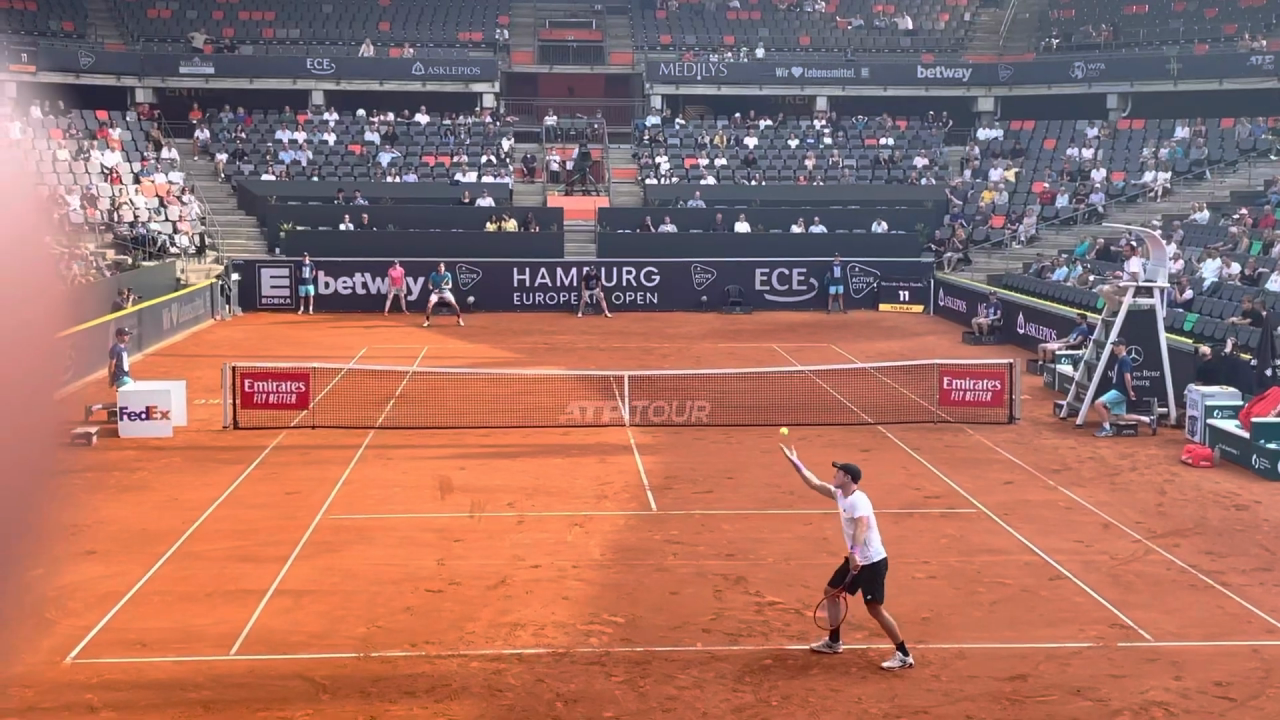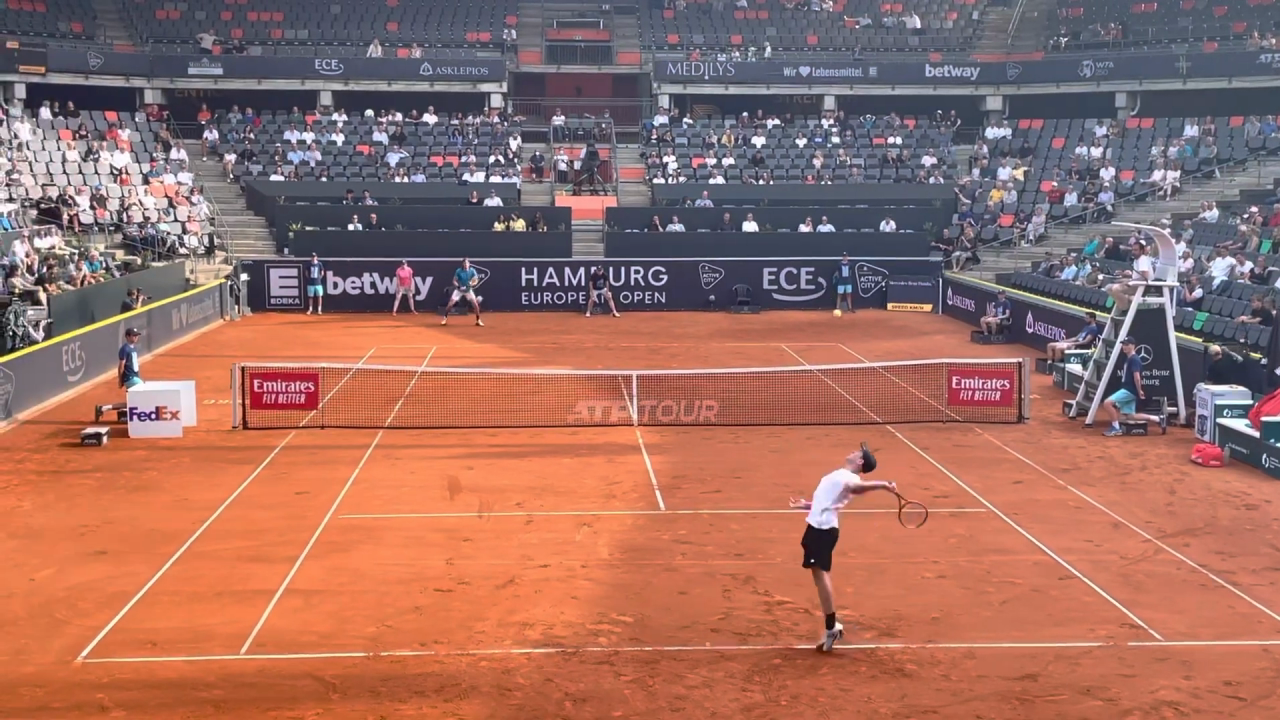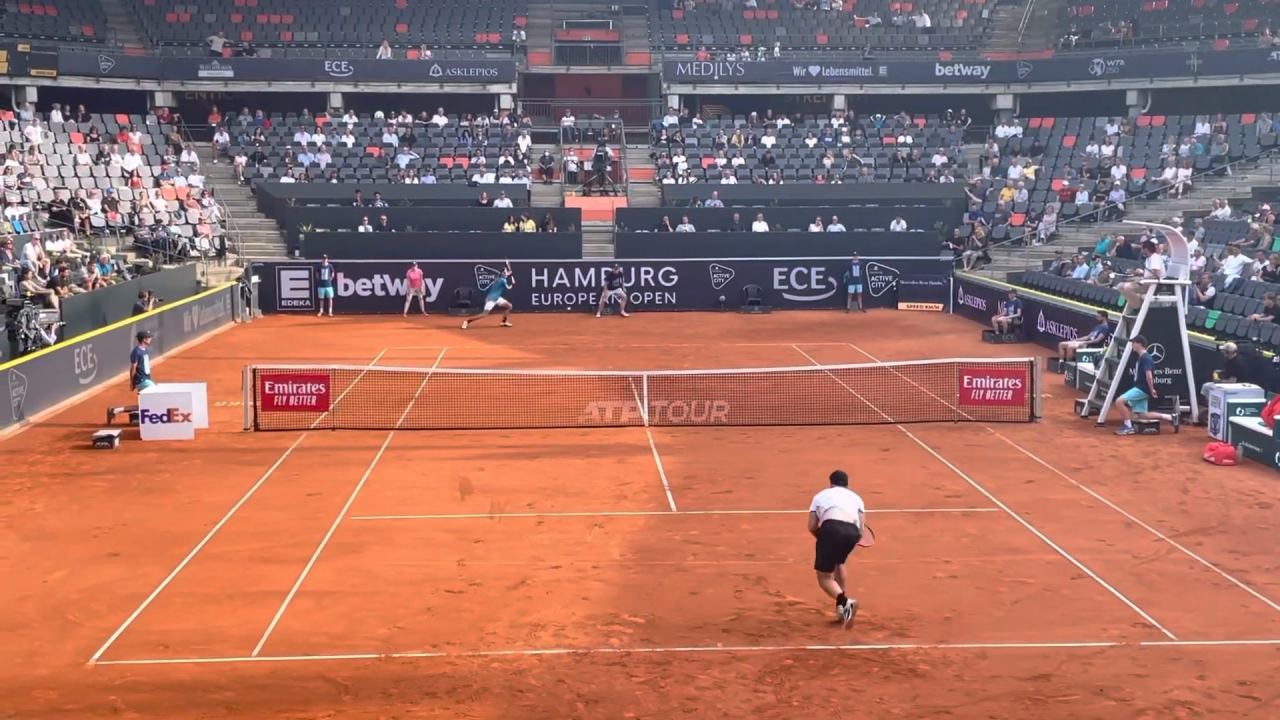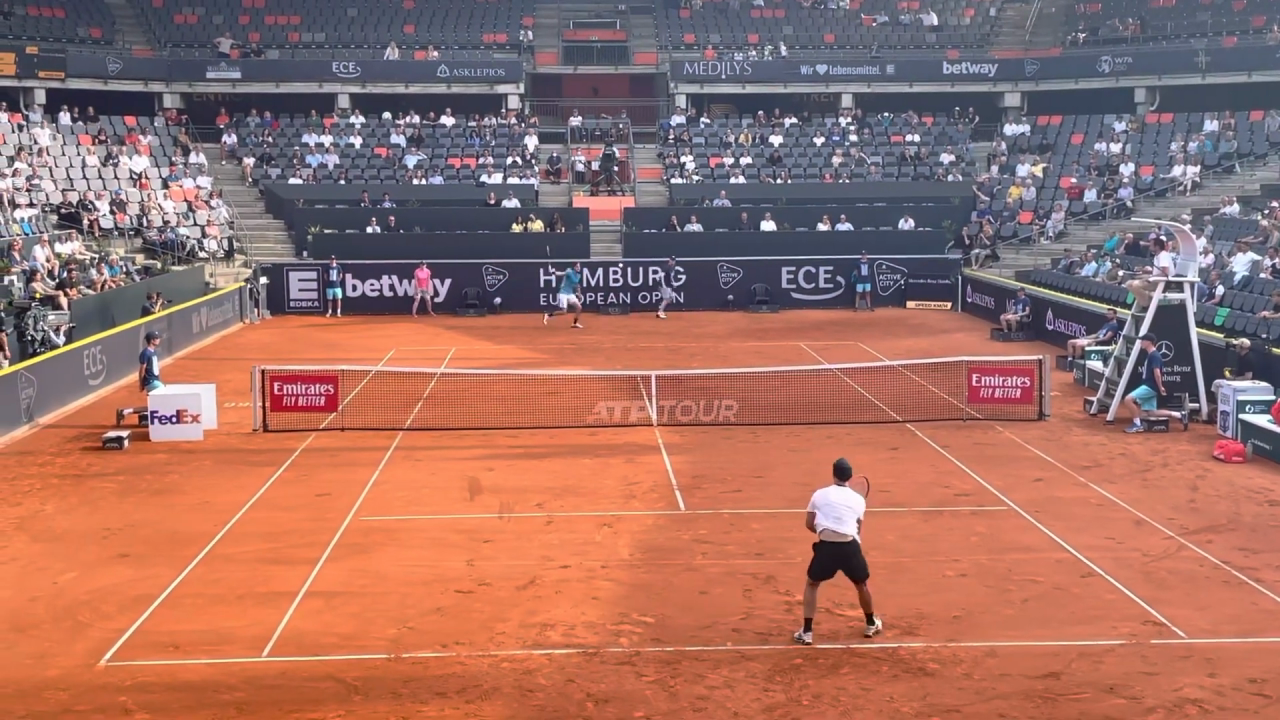
dt=0.7s
person 1, frame 1
left shoulder: (859, 500)
right shoulder: (841, 494)
left elbow: (861, 528)
right elbow: (814, 483)
left wrist: (855, 554)
right wrist: (794, 461)
left hip: (872, 562)
right hip: (855, 559)
left knee: (875, 609)
right knee: (830, 594)
left ankle: (903, 655)
right ankle: (833, 642)
person 1, frame 2
left shoulder: (848, 477)
right shoulder: (842, 476)
left elbow: (859, 486)
left wrist: (884, 485)
right wrist: (807, 505)
left hip: (822, 528)
right hip: (818, 528)
left knee: (821, 573)
right knee: (819, 573)
left ankle: (831, 626)
right ankle: (832, 627)
person 1, frame 3
left shoulder: (821, 495)
right shoulder: (856, 498)
left elbow: (811, 527)
left wrist: (823, 536)
left hip: (831, 528)
right hip: (852, 530)
left knee: (824, 577)
right knee: (838, 564)
left ankle: (845, 604)
right ankle: (843, 605)
person 1, frame 4
left shoulder: (819, 494)
right shoulder: (858, 500)
left elbow: (809, 524)
right elbow: (857, 529)
left hip: (826, 547)
right hip: (850, 547)
left knee: (812, 585)
right knee: (862, 585)
left ankle: (807, 632)
right ankle: (871, 624)
